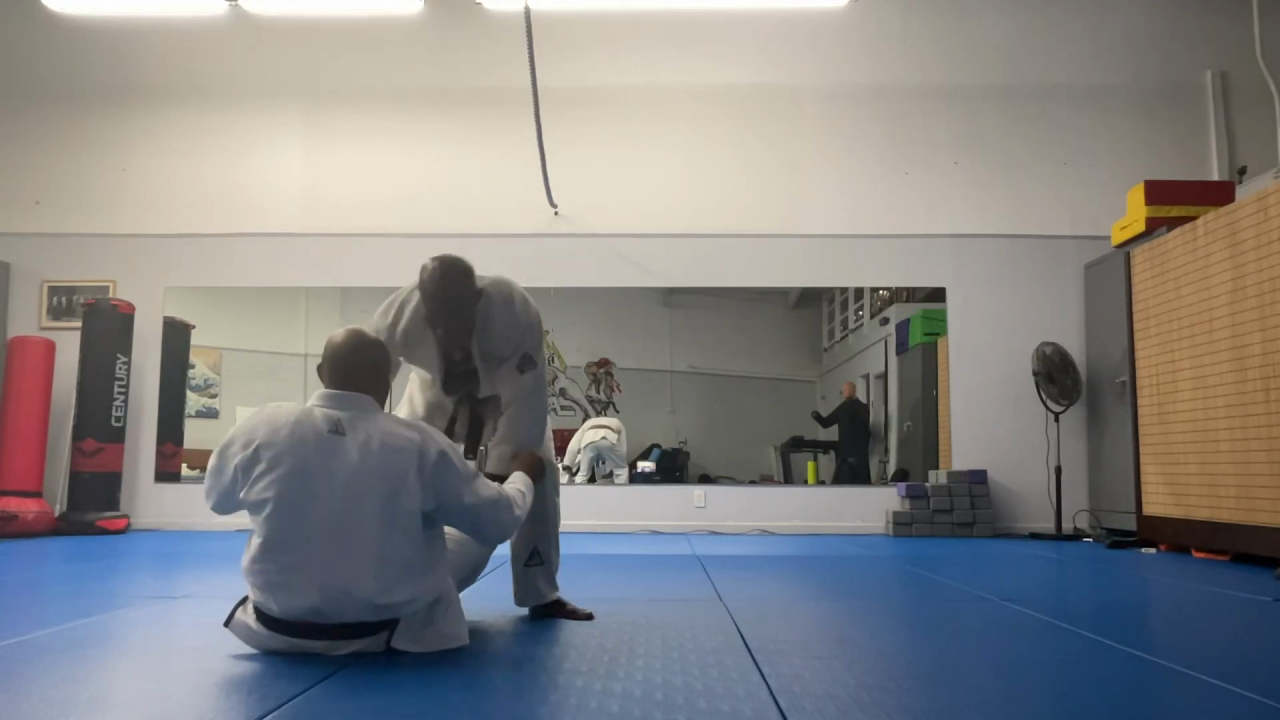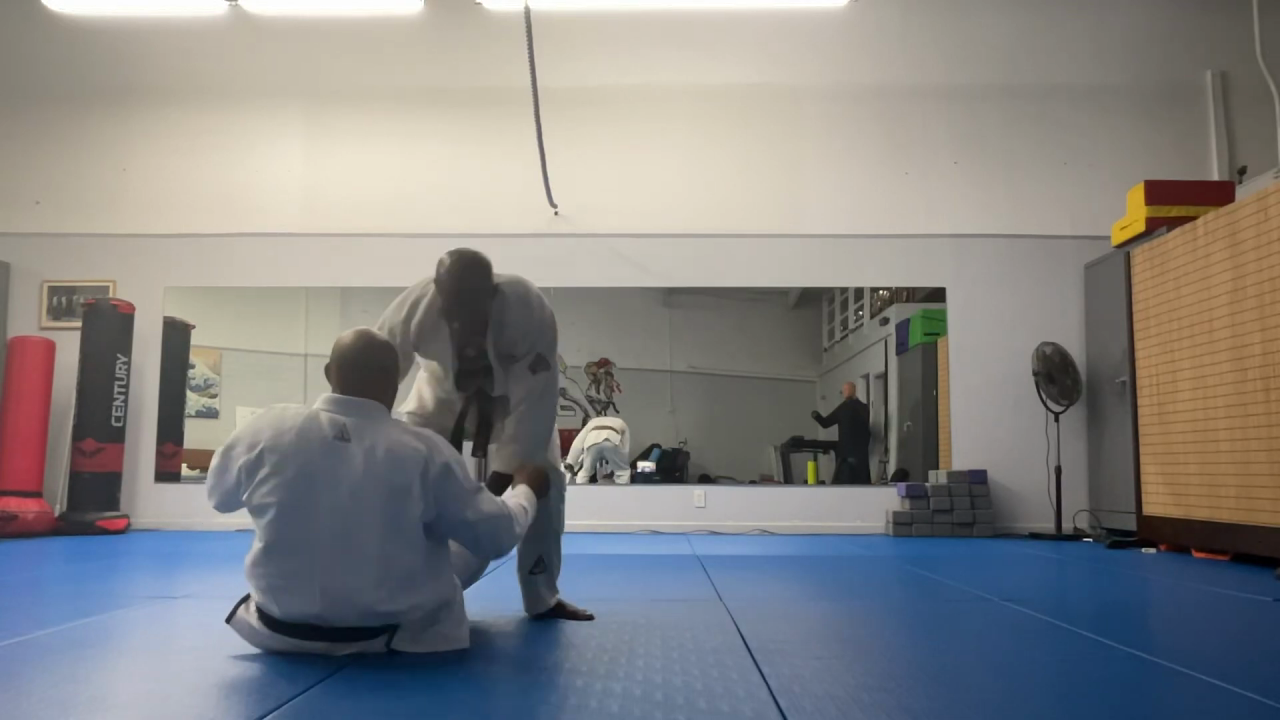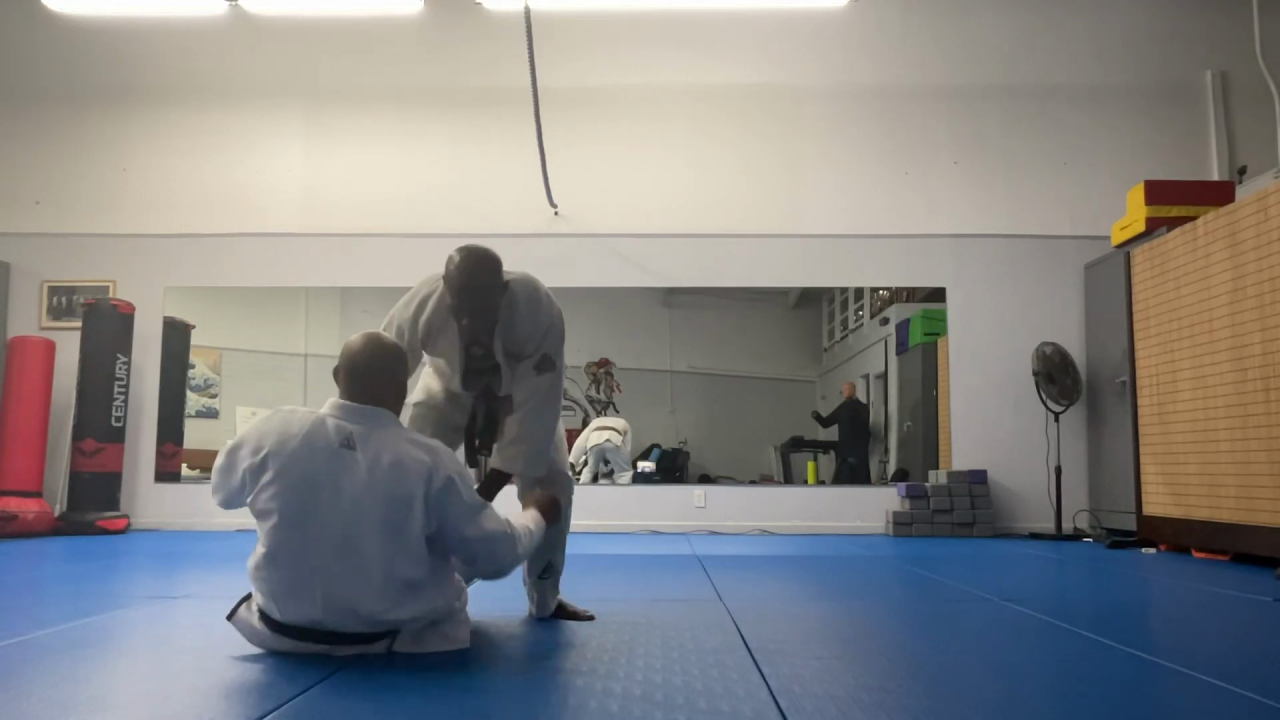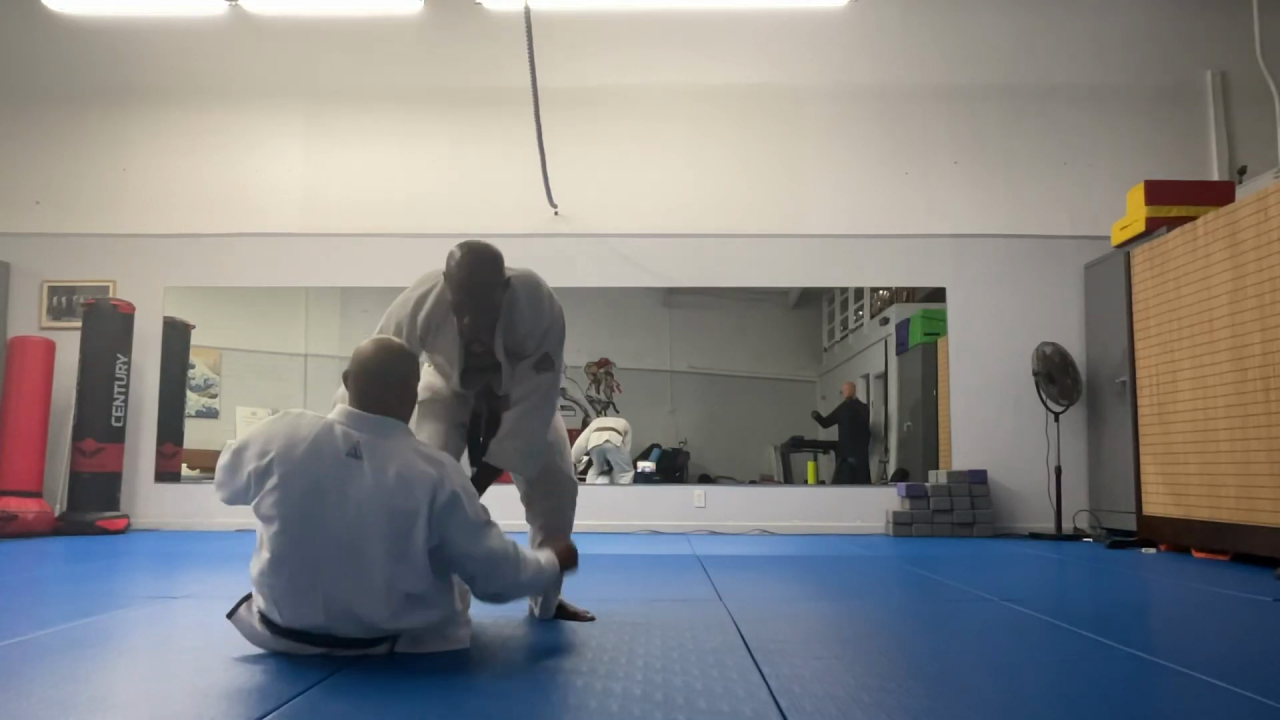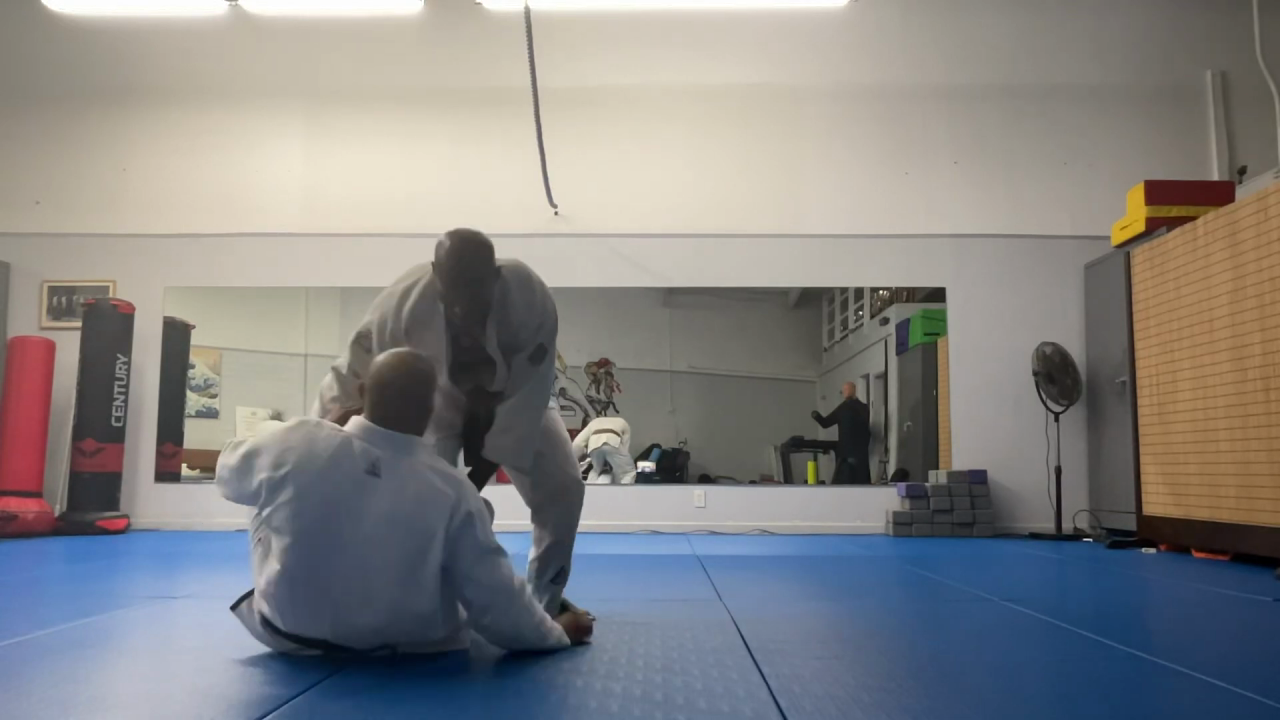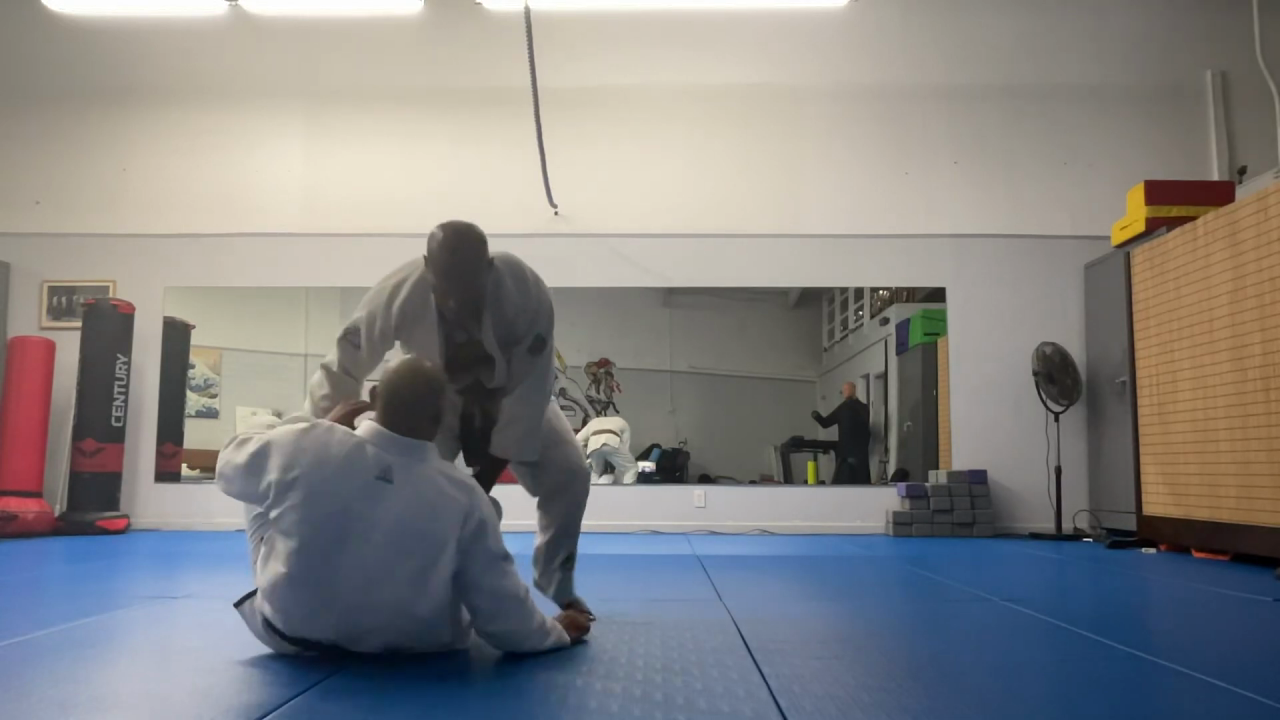
dt=0.1s
person 1, frame 1
left shoulder: (516, 311)
right shoulder: (398, 315)
left elbow: (525, 406)
left wrist: (492, 483)
left hip: (504, 392)
right hip: (435, 394)
left ankle: (540, 595)
person 1, frame 2
left shoulder: (530, 311)
right shoulder: (412, 310)
left elbow: (535, 405)
left wrist: (494, 486)
left hip: (513, 393)
right hip: (442, 392)
left knee: (543, 480)
left ankle: (541, 596)
person 1, frame 3
left shoulder: (539, 309)
right shoulder: (421, 306)
left elbow: (538, 406)
left wrist: (490, 487)
left hip: (518, 392)
right hip: (449, 388)
left knee: (551, 484)
left ankle: (546, 598)
person 1, frame 4
left shoulder: (540, 307)
right shoulder: (420, 304)
left elbow: (535, 402)
left wrist: (481, 481)
left hip: (521, 398)
right hip: (448, 392)
left knee: (554, 486)
left ankle: (547, 598)
person 1, frame 5
left shoulder: (531, 299)
right shoulder: (406, 298)
left elbow: (529, 395)
right elbow: (353, 368)
left wrist: (478, 478)
left hip: (514, 393)
right hip: (441, 396)
left knee: (562, 485)
left ankle: (548, 593)
person 1, frame 6
left shoulder: (525, 293)
right shoulder: (395, 296)
left elbow: (530, 388)
right elbow: (344, 366)
left wrist: (487, 474)
left hip: (512, 391)
left knee: (569, 475)
left ankle: (554, 581)
person 2, frame 1
left shoulder: (261, 428)
right shoulder: (421, 446)
left elbow: (219, 498)
right elbow: (496, 521)
right wrist: (523, 477)
left hip: (282, 630)
right hip: (389, 632)
right knee: (473, 539)
person 2, frame 2
left shoulder: (267, 429)
right shoulder: (425, 453)
left elbow: (220, 494)
right elbow: (495, 536)
right wrist: (525, 492)
left hip: (284, 629)
right hip: (389, 634)
person 2, frame 3
left shoulder: (273, 431)
right shoulder: (429, 462)
left elbow: (225, 491)
right elbow: (496, 557)
right wrist: (535, 516)
left hip: (287, 631)
right hip: (393, 636)
person 2, frame 4
left shoulder: (279, 434)
right shoulder: (436, 474)
left elbow: (228, 484)
right elbow: (497, 575)
right wrist: (551, 561)
left hip: (285, 631)
right hip: (394, 640)
person 2, frame 5
left shoulder: (293, 442)
right shoulder: (450, 492)
left elbow: (231, 477)
right elbow: (500, 610)
right wrist: (557, 633)
left hip: (288, 634)
right hip: (390, 644)
person 2, frame 6
left shoulder: (304, 446)
right shoulder: (464, 500)
left elbow: (231, 463)
right elbow: (504, 615)
right wrist: (559, 632)
left hip: (288, 632)
right hip: (401, 646)
